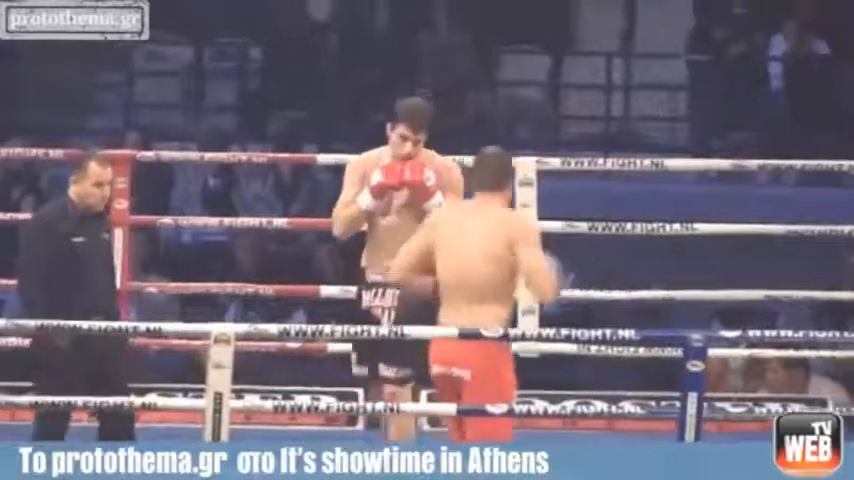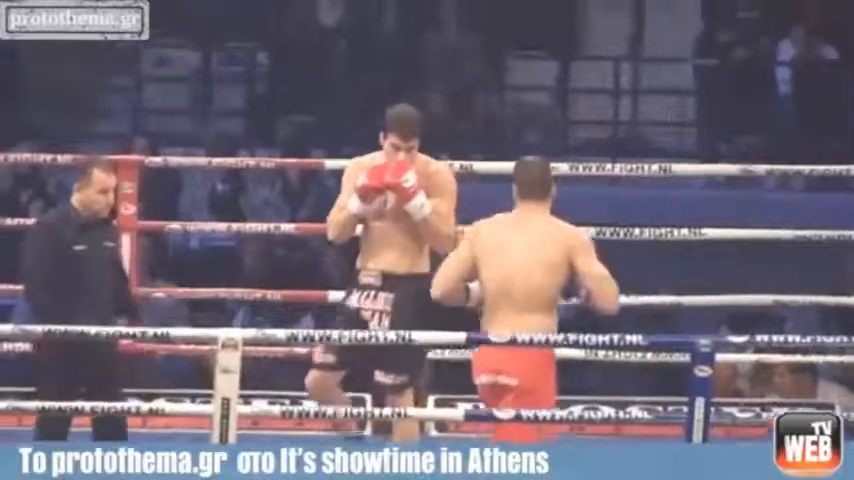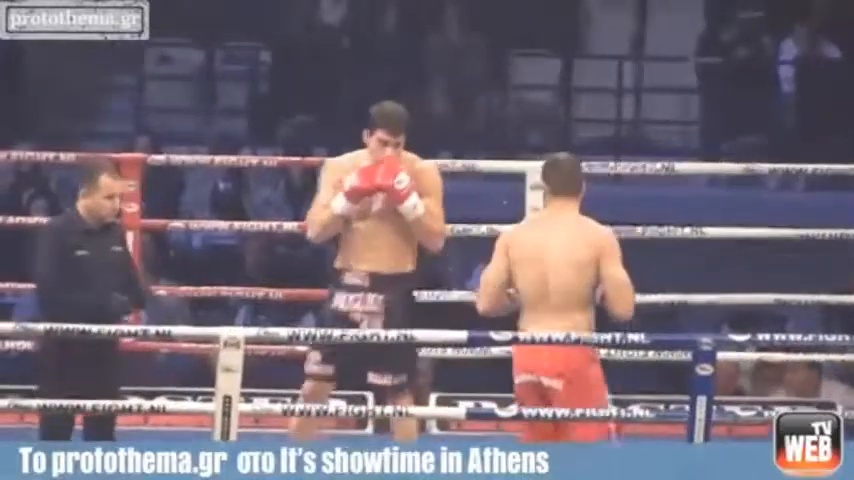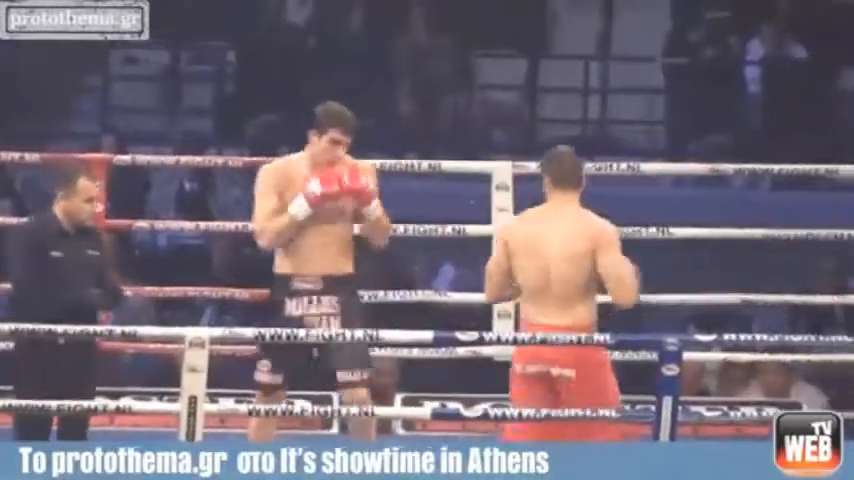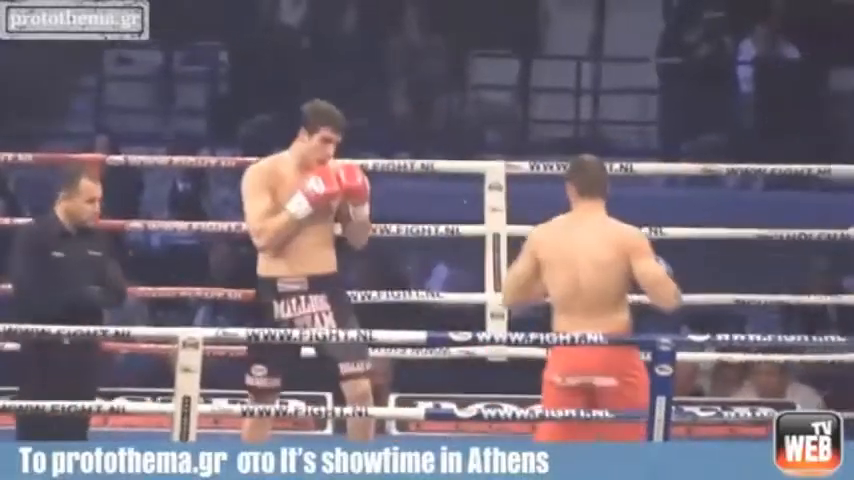
dt=0.2s
person 1, frame 1
left shoulder: (444, 171)
right shoulder: (363, 165)
right elbow: (340, 228)
left wrist: (431, 197)
right wrist: (371, 195)
right hip: (374, 280)
left knee: (395, 391)
right knee: (371, 386)
person 1, frame 2
left shoulder: (436, 175)
right shoulder: (360, 169)
left elbow: (445, 242)
right elbow: (335, 233)
left wrist: (414, 199)
right wrist: (359, 200)
left hip: (407, 287)
right hip: (365, 283)
left knee: (398, 396)
right knee: (318, 382)
person 1, frame 3
left shoulder: (422, 172)
right shoulder: (338, 167)
left elbow: (436, 240)
right elbow: (315, 232)
left wrist: (406, 200)
right wrist: (346, 200)
left hip: (393, 288)
right hip: (347, 283)
left knee: (397, 396)
right knee: (313, 389)
person 1, frame 4
left shoulder: (360, 173)
right shoulder: (276, 173)
left elbow: (380, 238)
right elbow: (265, 237)
left wrist: (369, 203)
right wrist: (305, 203)
left hip: (338, 290)
right hip: (290, 289)
left knee: (357, 396)
right knee: (267, 396)
person 1, frame 5
left shoulder: (338, 173)
right shoulder: (262, 173)
left elbow: (358, 240)
right elbow: (261, 237)
left wrist: (359, 203)
right wrist: (305, 200)
left hip: (326, 288)
right hip: (277, 292)
left knee: (360, 390)
right knee: (261, 400)
person 2, frame 1
left shoulder: (441, 219)
right shoulder: (516, 226)
left elbow: (398, 273)
right elbow: (546, 292)
right wrist: (549, 276)
left hip: (443, 344)
right hip: (486, 349)
left knee: (464, 441)
person 2, frame 2
left shoulder: (481, 231)
right shoulder: (569, 238)
left elbow: (440, 290)
right elbow: (609, 302)
right wrist: (587, 291)
left hip: (488, 356)
right hip: (532, 358)
left knee: (509, 441)
person 2, frame 3
left shoulder: (513, 236)
right shoulder: (599, 237)
left elbow: (485, 304)
right elbow: (623, 309)
right wrist: (604, 292)
left hip: (527, 355)
right hip: (573, 357)
person 2, frame 4
left shoulder: (514, 227)
right shoulder: (598, 229)
left elbow: (492, 293)
right elbow: (626, 296)
right wrist: (629, 273)
left hip: (530, 346)
right hip: (579, 347)
left knee: (525, 444)
right knee: (604, 440)
person 2, frame 5
left shoulder: (541, 236)
right shoulder: (628, 238)
left elbow: (510, 297)
right elbow: (668, 300)
right wrist: (662, 275)
left hip: (566, 355)
right hip: (615, 355)
person 3, frame 1
left shoulder: (100, 221)
right shoulder: (46, 223)
right elbow: (30, 284)
left wrist: (113, 320)
right wrist: (49, 330)
left hip: (101, 332)
right hip: (63, 338)
left knee: (119, 411)
right knee: (54, 415)
person 3, frame 2
left shoulder: (106, 229)
right shoulder: (49, 229)
right elbow: (36, 289)
left wrist: (131, 316)
right wrist: (71, 326)
left hip: (102, 340)
right hip: (61, 344)
left knee: (112, 418)
right knee: (54, 421)
person 3, frame 3
left shoulder: (114, 233)
right shoulder: (56, 234)
left elbow: (129, 282)
right elbow: (51, 294)
left wrist: (134, 300)
right wrist: (105, 304)
left hip: (103, 342)
right hip: (63, 346)
left knee: (102, 425)
right knee: (57, 423)
person 3, frame 4
left shoulder: (92, 238)
right shoulder: (30, 235)
left elbow: (108, 289)
right elbow: (27, 296)
left wrist: (109, 294)
right wrist: (80, 299)
left hip: (81, 347)
right hip: (39, 348)
left knee: (76, 428)
right knee: (32, 428)
person 3, frame 5
left shoulder: (96, 239)
right shoulder: (33, 236)
left elbow: (116, 293)
right elbow: (28, 296)
left wrist: (105, 292)
right wrist: (80, 296)
left hip: (84, 348)
right hip: (44, 350)
left knee: (75, 430)
right knee: (36, 429)
